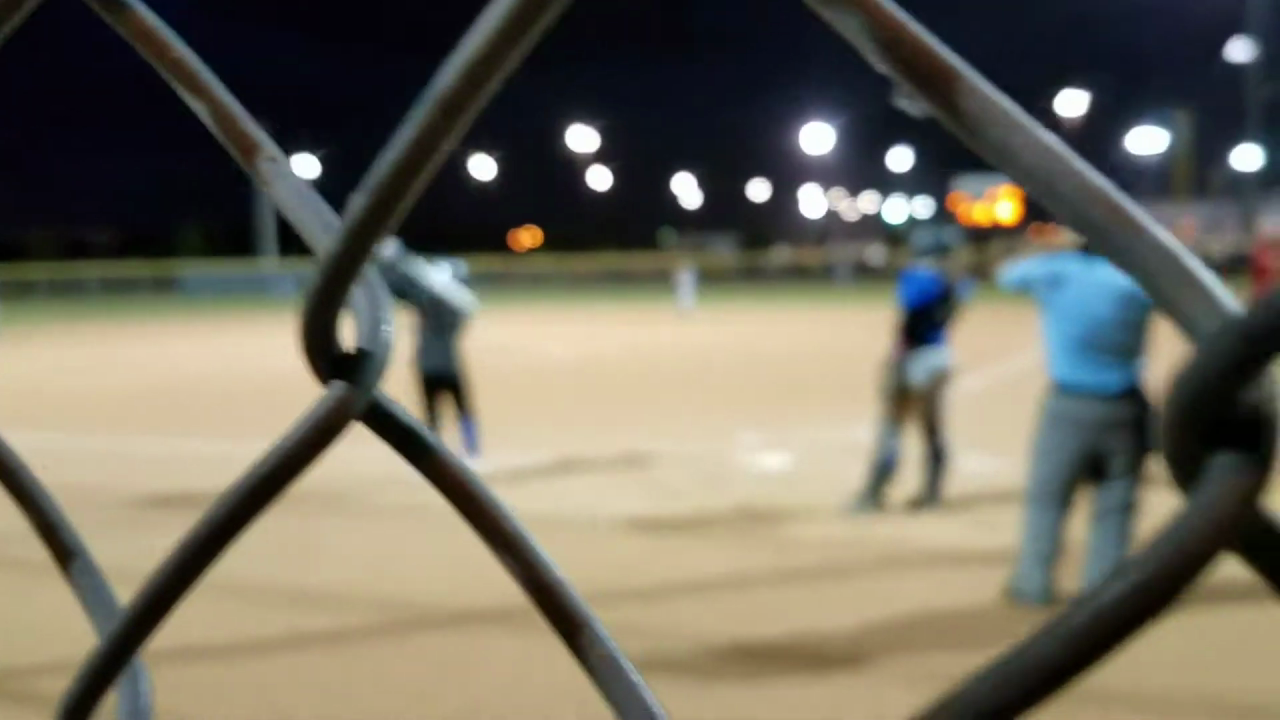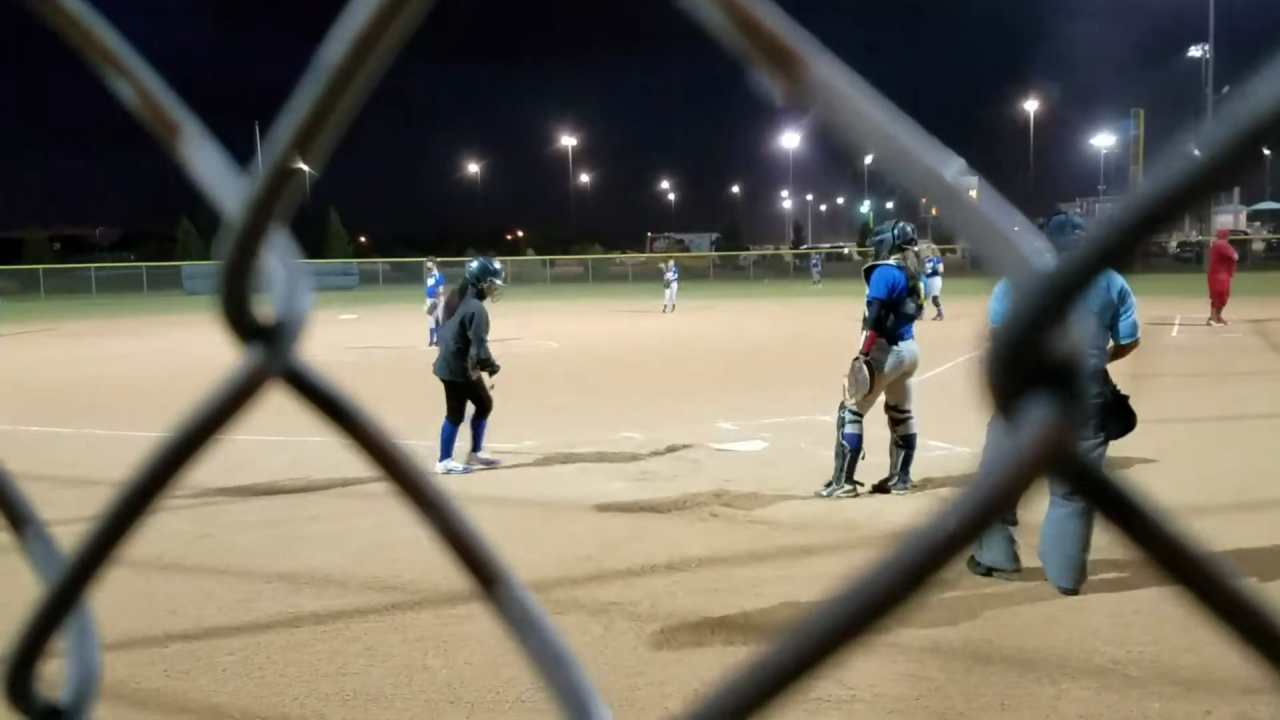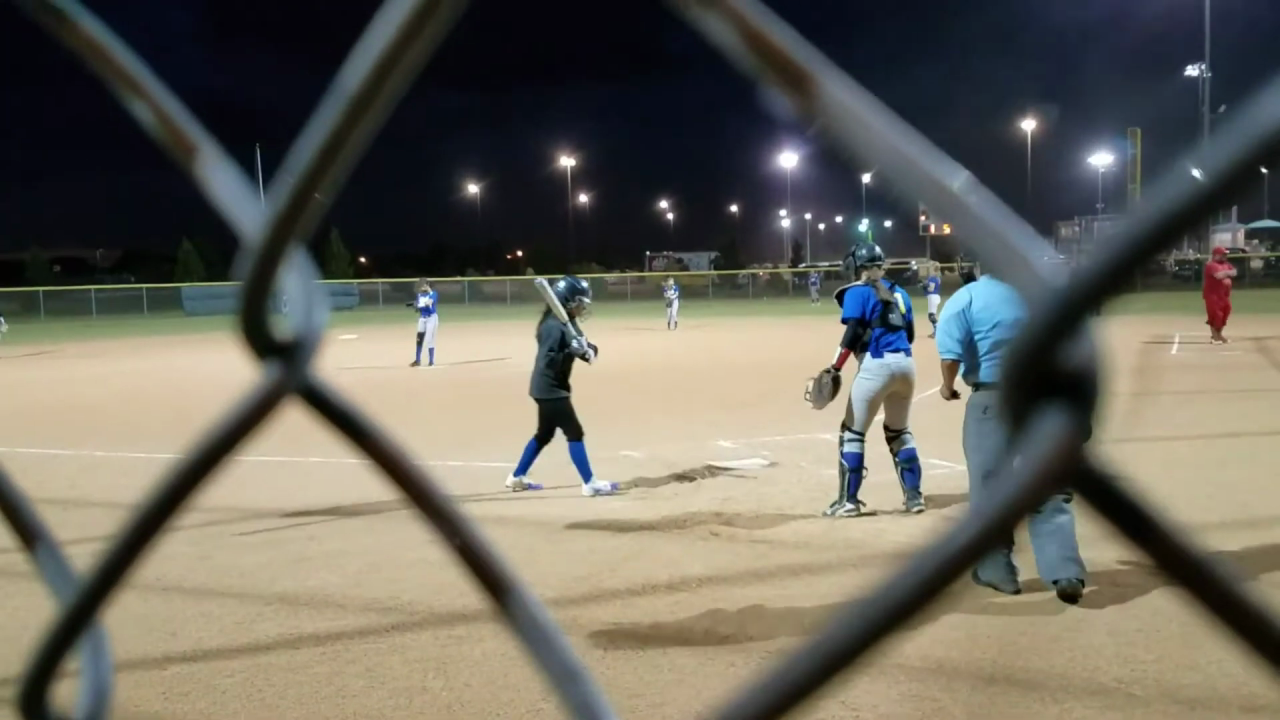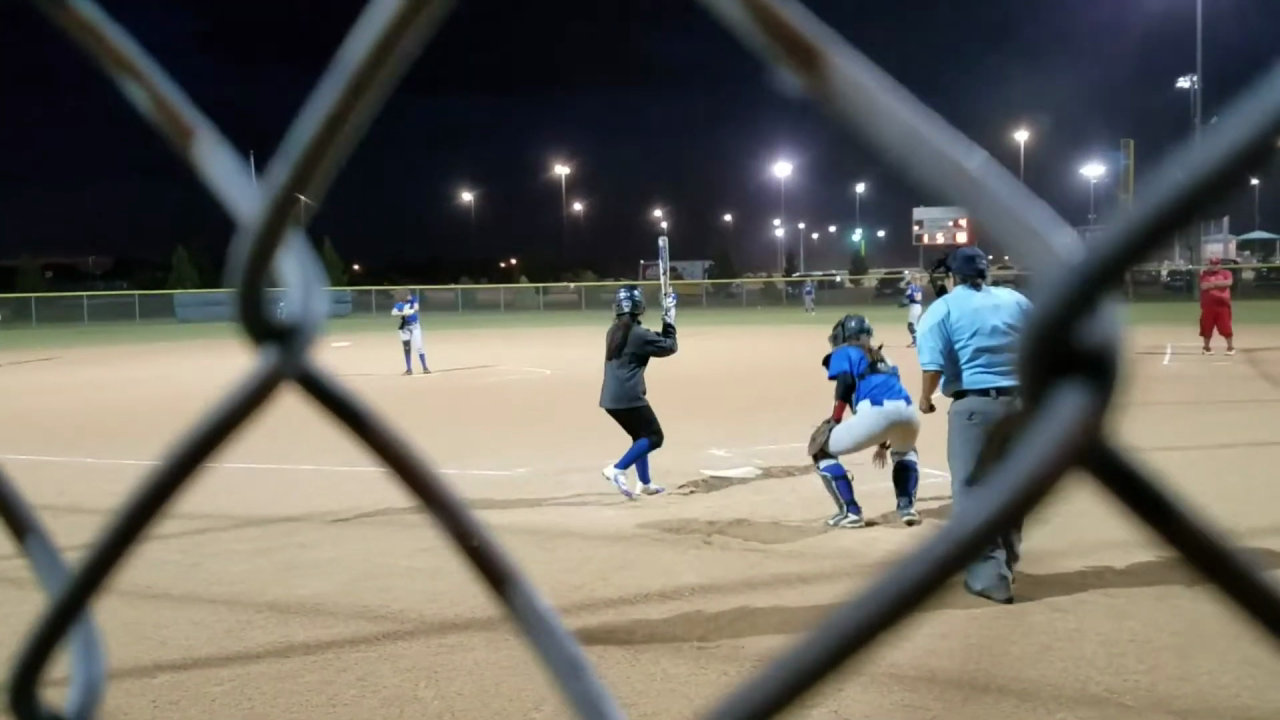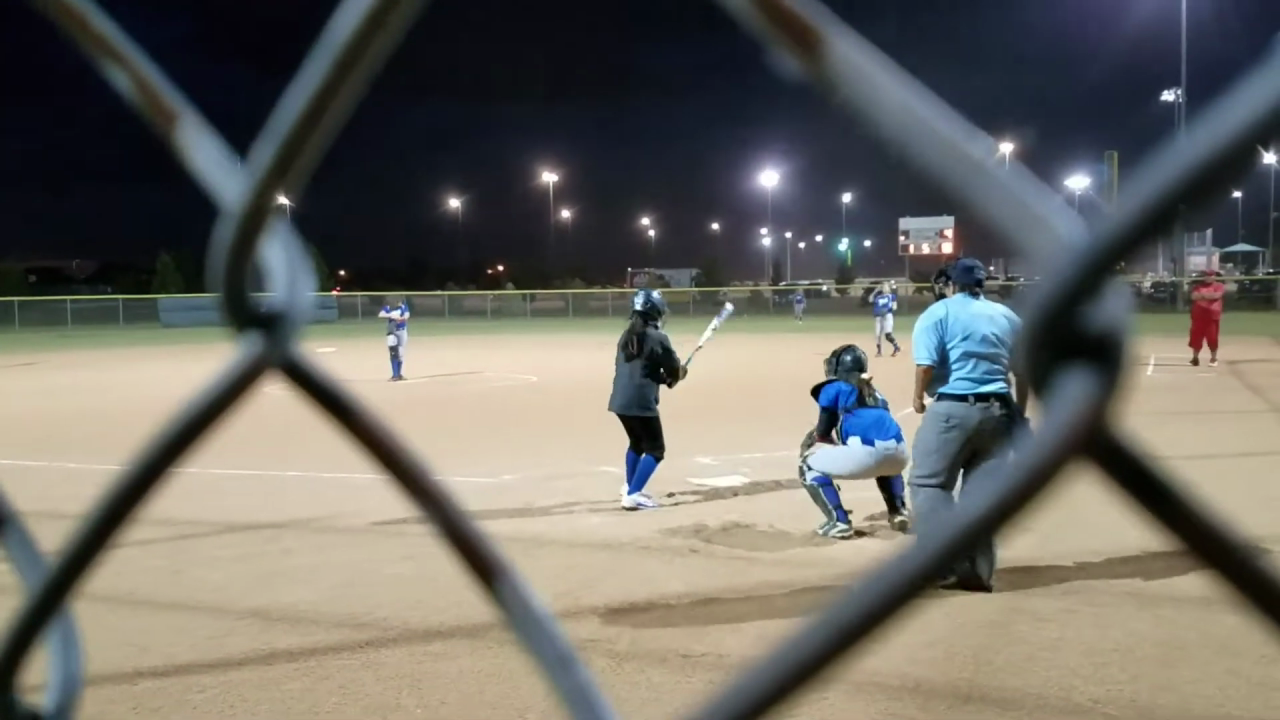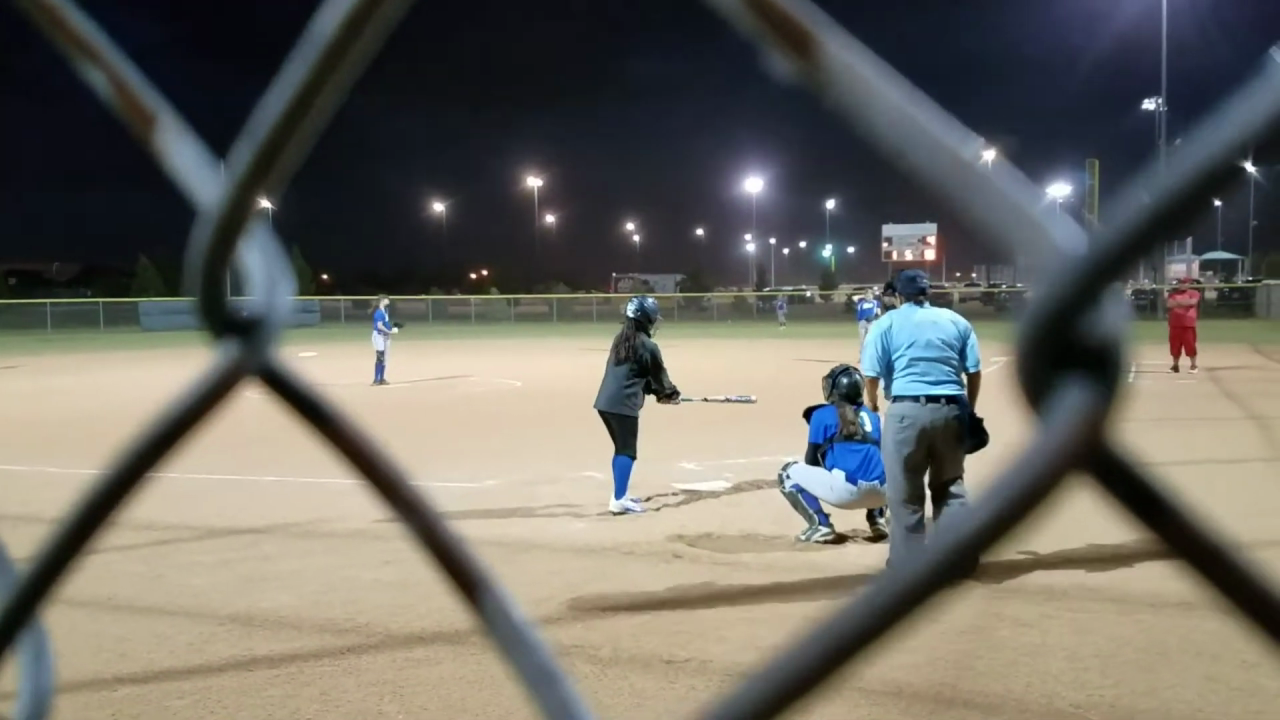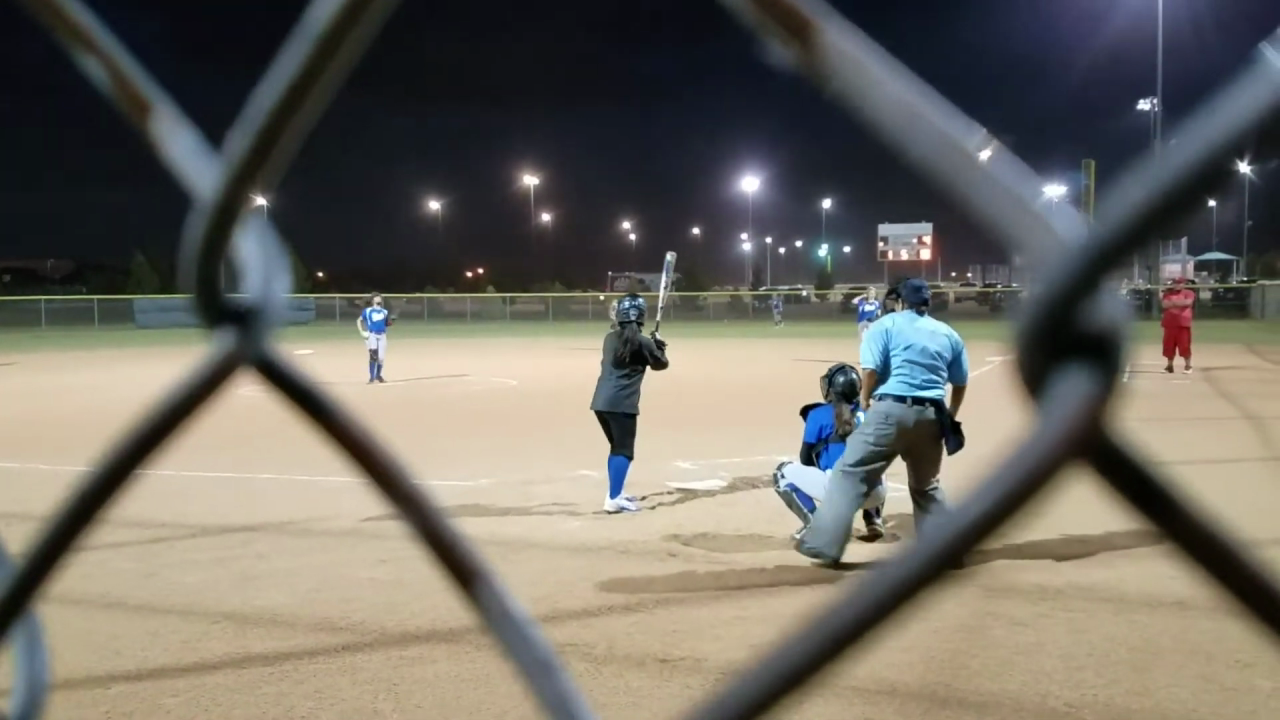
dt=0.7s
person 1, frame 1
left shoulder: (1058, 273)
right shoulder: (1138, 280)
left elbow: (1005, 272)
left wrist: (1056, 250)
left hip: (1069, 405)
right hip: (1122, 407)
left knee: (1047, 496)
right knee: (1115, 505)
left ankle: (1034, 585)
person 1, frame 2
right shoulder: (1112, 281)
left elbow: (999, 327)
right elbow: (1129, 340)
right hip: (1087, 389)
right knee: (1074, 485)
left ankle: (996, 554)
right ankle: (1066, 572)
person 1, frame 3
left shoulder: (965, 299)
left elbow: (950, 354)
left wrist: (948, 386)
left hip: (992, 400)
left knee: (989, 484)
right knee: (1050, 491)
left ankle: (997, 571)
right ankle: (1066, 573)
person 1, frame 4
left shoulder: (942, 309)
right shoulder: (1017, 300)
left elbow: (933, 366)
left wrist: (925, 398)
left hip: (974, 406)
right hip: (1020, 402)
left knee: (975, 492)
left ankle: (990, 578)
right ankle: (1005, 563)
person 1, frame 5
left shoulder: (938, 312)
right shoulder: (1007, 316)
left elbow: (925, 364)
left wrist: (918, 396)
right wrist: (1019, 411)
left hip: (952, 409)
right hip: (997, 410)
left knee: (928, 482)
right ankle: (979, 572)
person 1, frame 6
left shoulder: (887, 323)
right shoulder: (956, 321)
left elbow: (872, 374)
right elbow: (974, 371)
left wrist: (871, 400)
right wrist: (969, 410)
left hip: (907, 412)
right hip: (950, 411)
left knee: (905, 493)
right knee: (949, 484)
person 1, frame 7
left shoulder: (886, 325)
right shoulder: (949, 334)
left elbow: (871, 369)
right elbow: (961, 383)
left wrist: (866, 399)
right wrist: (949, 416)
left hip: (891, 410)
right hip: (931, 415)
left knee: (851, 474)
right knee: (927, 486)
left ankle: (824, 543)
person 2, frame 1
left shoulder: (918, 279)
right shoulder: (952, 283)
left elbow: (909, 323)
left wrist: (896, 360)
left hip: (918, 359)
right hip: (939, 358)
left knee: (892, 426)
right knee: (933, 427)
left ankle: (872, 497)
right ankle: (931, 493)
person 2, frame 2
left shoulder: (884, 272)
right shoulder: (916, 277)
left elbow: (876, 317)
right elbow: (912, 313)
left wrist: (862, 354)
left hip: (886, 351)
right hip: (909, 349)
left knee: (851, 412)
right knee: (901, 414)
left ankle: (843, 481)
right ankle: (900, 478)
person 2, frame 3
left shoulder: (856, 291)
right shoulder: (898, 292)
left elbow: (853, 332)
right elbow: (909, 334)
left wrist: (835, 367)
left hip: (877, 366)
right hip: (905, 364)
left knee: (852, 432)
right knee: (899, 431)
left ankle: (848, 500)
right ankle: (914, 496)
person 2, frame 4
left shoulder: (842, 353)
right shoulder: (881, 357)
left elbow: (845, 384)
left wrist: (835, 420)
right wrist: (883, 445)
left hip: (876, 412)
right hip: (907, 412)
left knee: (822, 452)
right knee: (905, 451)
left ankle: (850, 512)
right ankle: (907, 507)
person 2, frame 5
left shoulder: (832, 387)
right shoulder: (872, 391)
left elbow: (825, 427)
left wrist: (815, 439)
left hip: (866, 451)
right hip: (896, 451)
left knee: (809, 464)
left ankle: (839, 521)
right ankle: (898, 511)
person 2, frame 6
left shoulder: (822, 414)
right shoulder: (871, 415)
left elbow: (811, 460)
left hip: (846, 490)
right hip: (879, 492)
left knee: (788, 473)
left ankle: (821, 526)
right ankle: (877, 521)
person 2, frame 7
left shoulder: (819, 413)
left elbow: (806, 459)
left wrist: (820, 466)
right hip: (874, 493)
left knee: (783, 472)
right ankle: (874, 522)
person 3, frame 1
left shoulder: (427, 299)
right shoulder: (460, 302)
left elbow: (395, 282)
left wrist: (387, 258)
left hip: (428, 365)
right hip: (449, 364)
left knee: (432, 414)
right knee: (465, 413)
right ankle: (472, 456)
person 3, frame 2
left shoulder: (458, 300)
right shoulder: (476, 308)
right elbow: (479, 345)
right wrist: (491, 368)
left hip: (460, 366)
right hip: (456, 368)
left knee: (485, 404)
right knee: (455, 414)
left ankle: (475, 453)
right ankle: (444, 461)
person 3, frame 3
left shoulder: (568, 325)
right shoulder: (554, 327)
left elbow: (582, 347)
right elbow: (548, 362)
left wrist: (588, 350)
right wrist: (572, 352)
left hip: (551, 388)
right hip: (550, 389)
left knee: (544, 433)
right knee: (574, 432)
left ankle: (517, 477)
right ankle: (590, 483)
person 3, frame 4
left shoulder: (614, 332)
right shoulder: (639, 335)
right elbow: (668, 347)
left wrist: (663, 327)
right wrist: (669, 324)
left hip: (611, 397)
right hip: (629, 397)
left knee: (643, 435)
right knee: (654, 437)
left ankle: (645, 484)
right ankle: (617, 469)
person 3, frame 5
left shoulder: (627, 335)
right shoulder: (657, 338)
right elbow: (673, 370)
left wrist: (663, 377)
right wrist: (679, 373)
left hip: (620, 401)
right hip: (641, 403)
left knee: (636, 444)
right knee: (655, 450)
left ankle: (630, 488)
right ankle: (632, 495)
person 3, frame 6
left shoulder: (621, 339)
right shoulder: (648, 346)
right elbow: (658, 375)
left wrist: (656, 392)
right wrist: (670, 393)
left hip: (605, 401)
right hip: (623, 404)
left knee: (621, 448)
right knee: (627, 452)
left ankle: (620, 495)
right ankle: (619, 500)
person 3, frame 7
left shoulder: (610, 338)
right shoulder: (643, 342)
right elbow: (661, 363)
right wrist: (658, 345)
left hip: (601, 401)
right hip: (621, 404)
left knee: (616, 448)
right knee: (624, 451)
left ankle: (615, 494)
right ankle: (614, 499)
